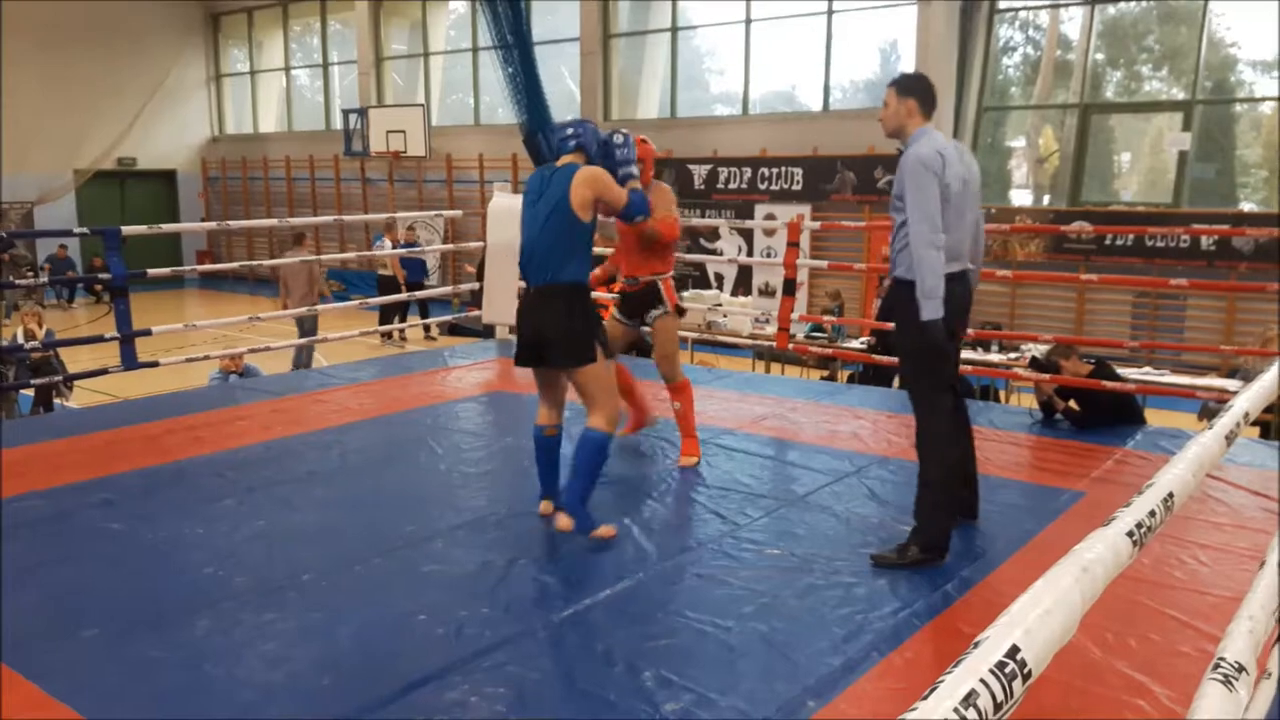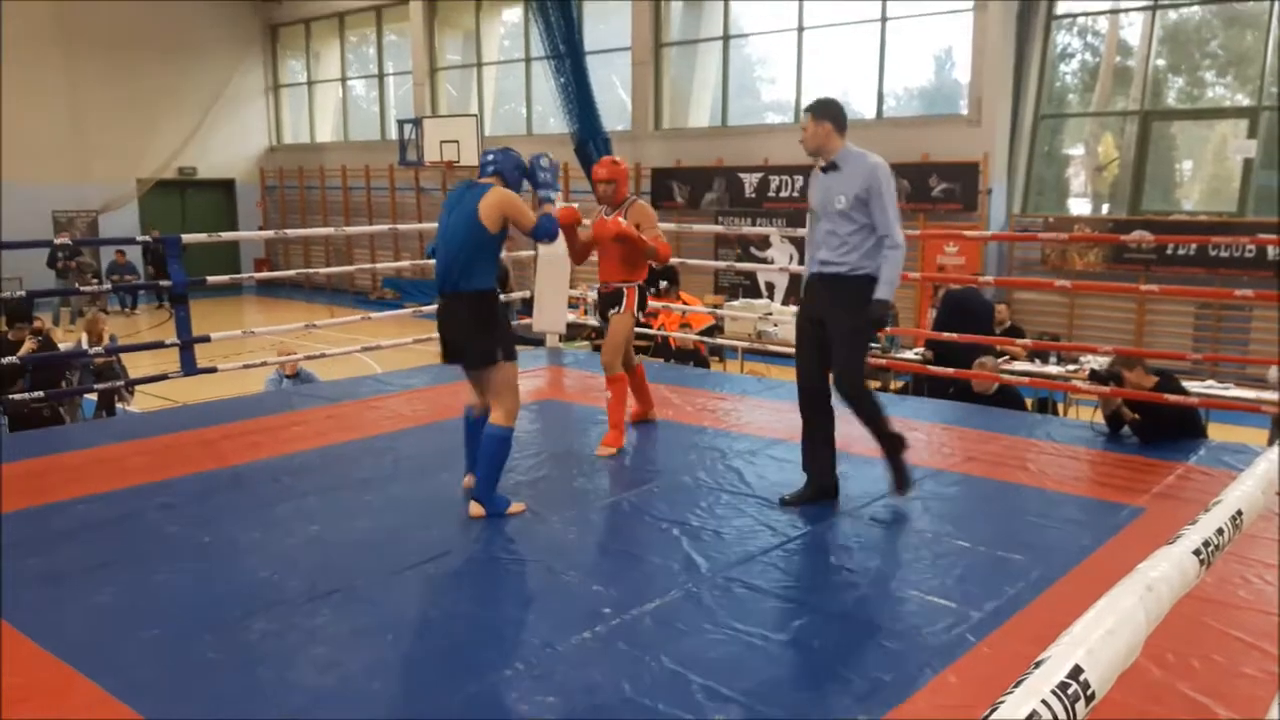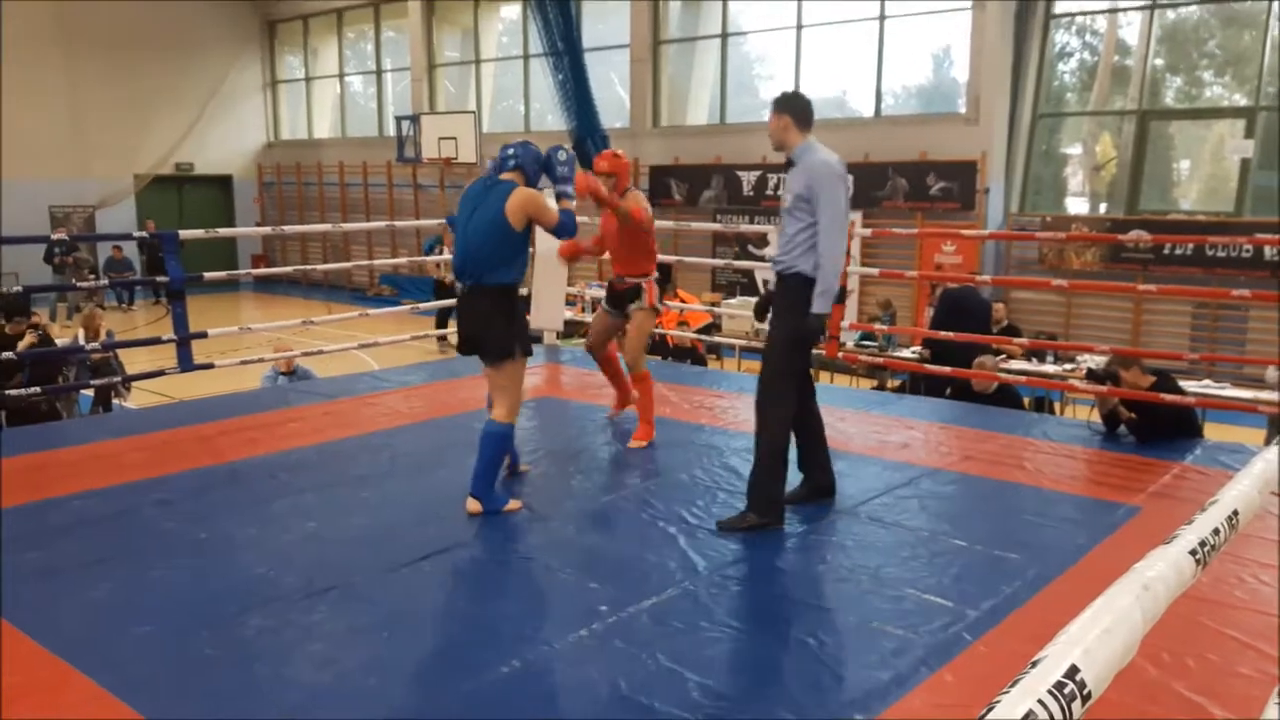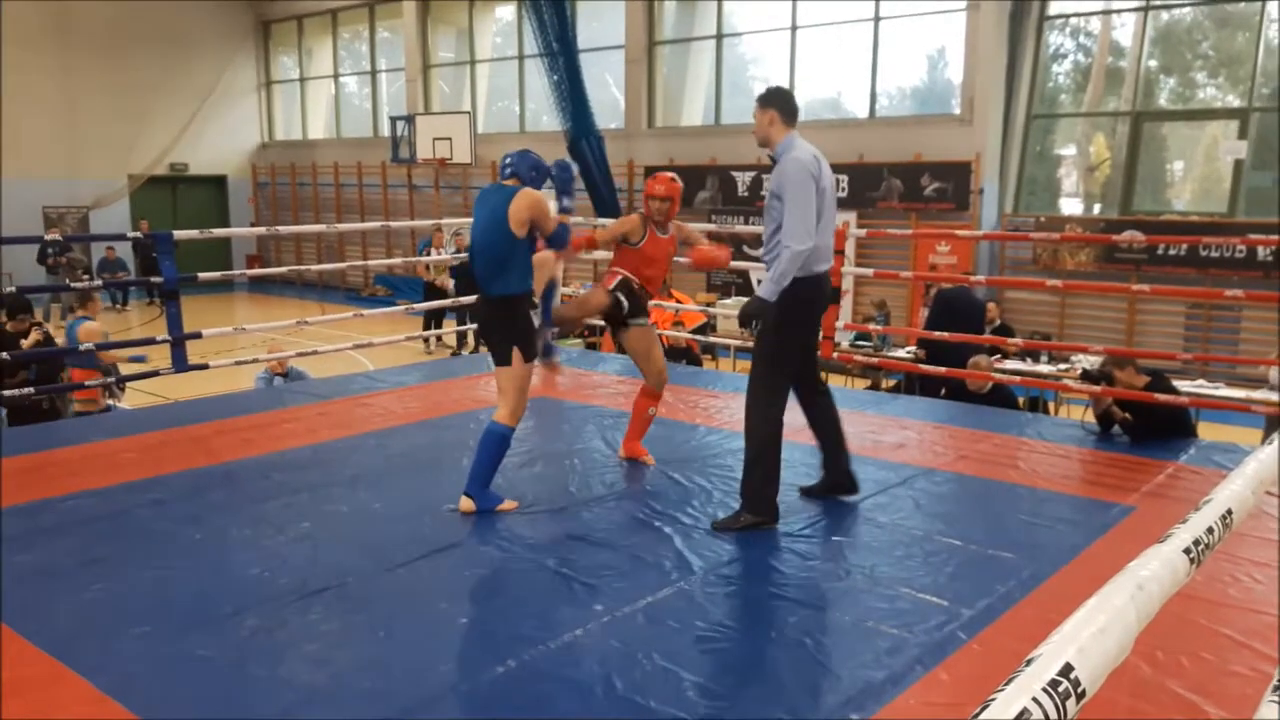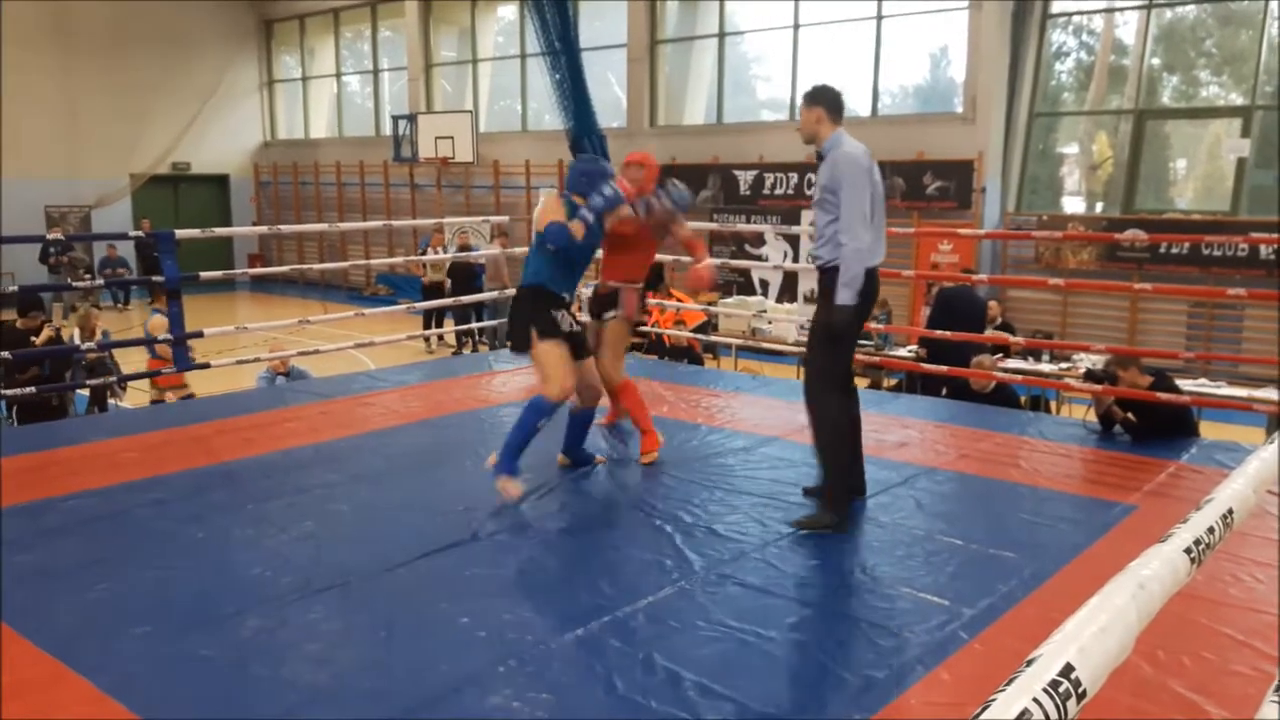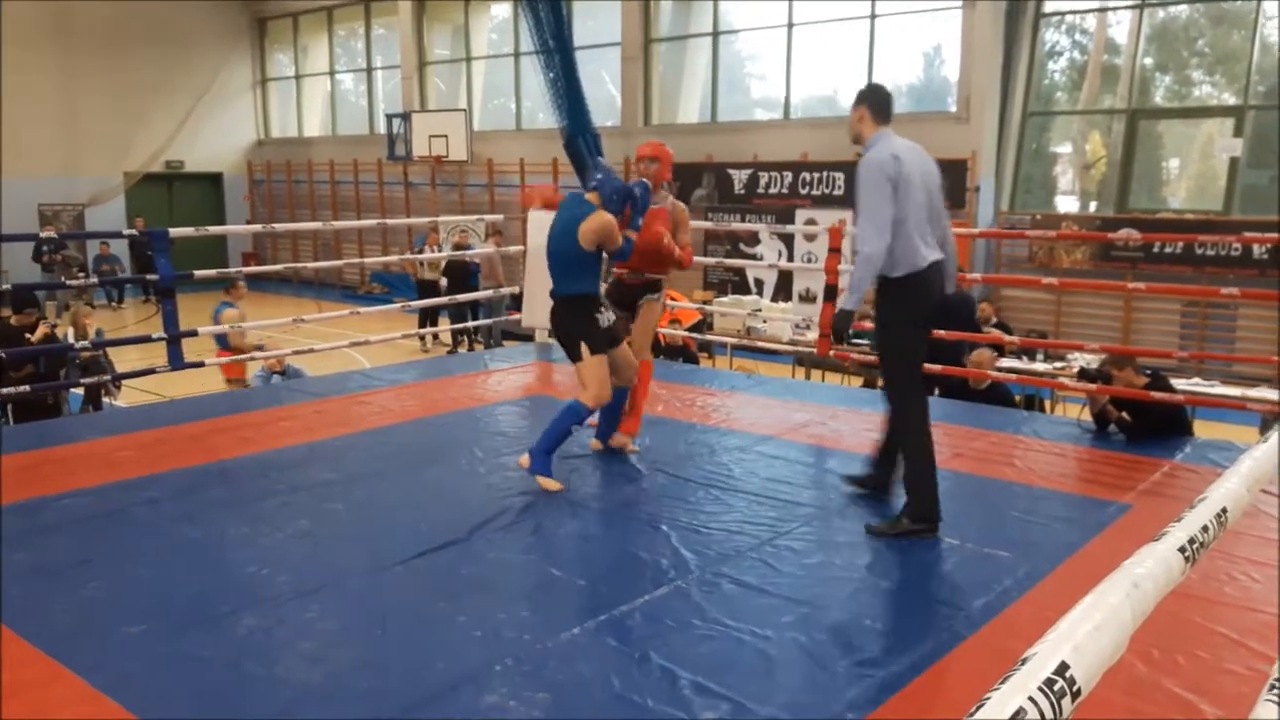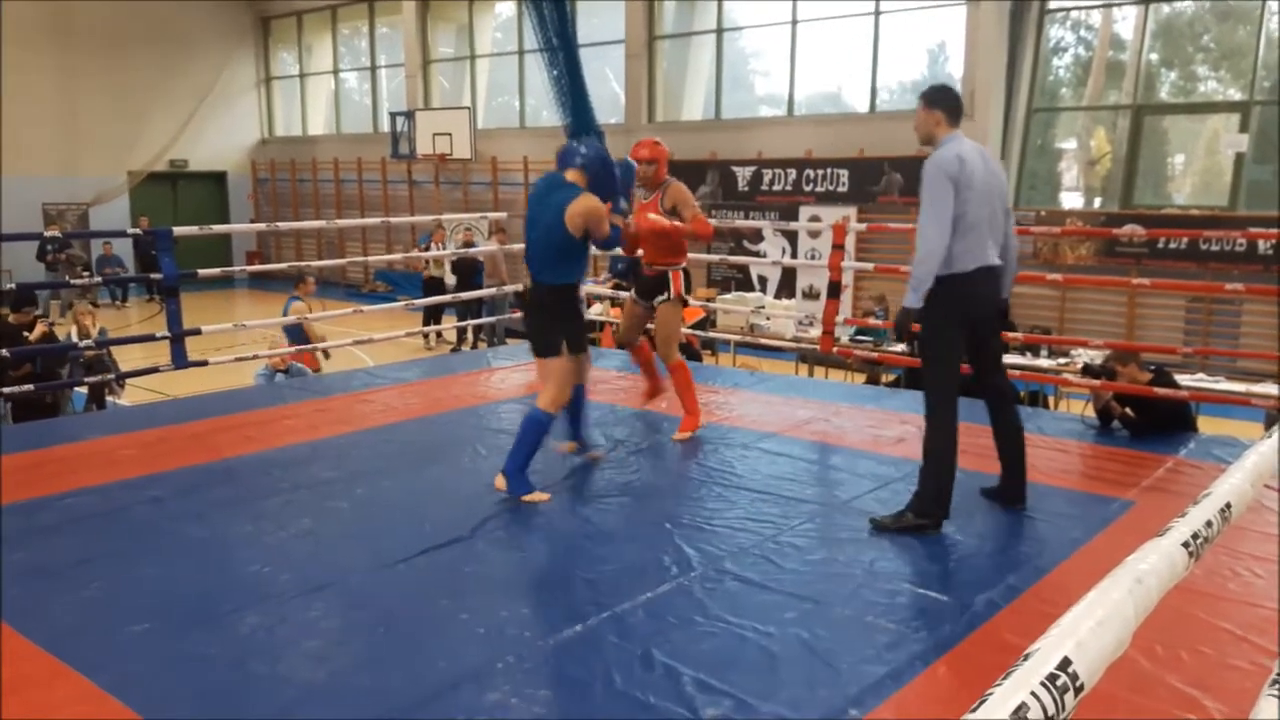
dt=0.4s
person 1, frame 1
left shoulder: (919, 156)
right shoulder: (960, 154)
left elbow: (925, 240)
right elbow: (975, 234)
left wrist: (929, 314)
left hip: (925, 298)
right hip: (953, 291)
left knee: (928, 408)
right knee: (948, 398)
left ankle: (930, 538)
right ankle: (960, 499)
person 1, frame 2
left shoulder: (872, 169)
right shoulder: (819, 177)
left elbow: (893, 239)
left wrist: (884, 296)
left hip: (856, 290)
right hip: (821, 288)
left knee: (850, 383)
right knee: (810, 386)
left ankle: (892, 449)
right ankle: (820, 479)
person 1, frame 3
left shoulder: (823, 167)
right shoulder: (801, 168)
left elbow: (830, 242)
left wrist: (820, 308)
right wrist: (773, 289)
left hip: (805, 291)
right hip: (792, 288)
left knee: (774, 392)
right knee: (796, 387)
left ankle: (765, 504)
right ankle: (818, 478)
person 1, frame 4
left shoulder: (795, 163)
right shoulder: (803, 158)
left elbow: (798, 241)
left wrist: (763, 296)
left hip: (796, 288)
right hip: (807, 286)
left knee: (766, 393)
right knee: (807, 382)
left ankle: (758, 504)
right ankle: (838, 474)
person 1, frame 5
left shoulder: (847, 158)
right shoulder: (840, 157)
left elbow: (856, 234)
left wrist: (844, 300)
left hip: (845, 283)
right hip: (841, 281)
left knee: (823, 386)
right knee: (838, 381)
left ankle: (838, 502)
right ankle: (845, 481)
person 1, frame 6
left shoulder: (876, 162)
right shoulder: (917, 155)
left elbow: (873, 243)
right elbow: (941, 226)
left wrist: (849, 304)
right wrist: (948, 284)
left hip: (900, 286)
right hip: (927, 279)
left knee: (905, 393)
right knee: (908, 386)
left ankle: (921, 511)
right ankle: (883, 472)
person 1, frame 7
left shoulder: (942, 162)
right shoulder: (988, 159)
left elbow: (933, 238)
right elbow: (1007, 234)
left wrist: (912, 302)
right wrist: (1002, 292)
left hip: (954, 288)
right hip: (987, 285)
left knee: (941, 395)
right knee: (995, 385)
left ankle: (928, 505)
right ankle: (1013, 484)
person 2, frame 1
left shoulder: (536, 181)
right shoulder: (591, 177)
right elbow: (640, 211)
right wrist: (627, 164)
left hip: (532, 306)
right hip: (569, 308)
left knee: (550, 408)
right knee: (604, 412)
left ankle: (550, 497)
right ankle: (574, 510)
person 2, frame 2
left shoulder: (457, 194)
right shoulder: (502, 198)
right elbow: (546, 232)
right wrist: (546, 189)
left hip: (451, 308)
right hip: (479, 309)
left knee: (482, 396)
right knee: (505, 408)
left ankle: (474, 472)
right ankle: (485, 498)
person 2, frame 3
left shoulder: (474, 189)
right shoulder: (525, 197)
right elbow: (566, 229)
right wrist: (564, 183)
left hip: (468, 302)
right hip: (500, 305)
left knee: (500, 392)
right knee: (506, 405)
left ankle: (504, 456)
right ankle: (481, 494)
person 2, frame 4
left shoulder: (487, 197)
right shoulder: (528, 198)
right elbow: (558, 236)
right wrist: (565, 195)
left hip: (494, 303)
right hip: (511, 310)
left knee: (547, 259)
right knee: (510, 409)
left ankle: (542, 344)
right ankle: (476, 494)
person 2, frame 5
left shoulder: (597, 214)
right shoulder: (554, 204)
right elbow: (557, 240)
right wrist: (591, 211)
left hip: (559, 309)
right hip: (535, 306)
left knee: (591, 389)
right knee: (559, 388)
left ankle: (572, 450)
right ankle: (505, 461)
person 2, frame 6
left shoulder: (572, 200)
right shoulder: (601, 221)
right elbow: (623, 254)
right wrist: (638, 212)
left hip: (587, 308)
right hip: (577, 313)
left knee: (627, 371)
right knee: (596, 395)
left ankle: (606, 436)
right ankle: (537, 456)
person 2, frame 7
left shoulder: (542, 184)
right shoulder: (589, 204)
right elbow: (610, 241)
right wrist: (622, 197)
left hip: (543, 296)
right hip: (556, 303)
left knee: (579, 370)
right knee: (555, 397)
left ankle: (577, 439)
right ankle: (512, 476)
person 3, frame 1
left shoulder: (660, 193)
left elbow: (668, 236)
right wrist: (603, 271)
left hip: (657, 290)
right hip: (631, 291)
left knee: (667, 369)
left ankle: (690, 440)
right ankle: (639, 413)
person 3, frame 2
left shoulder: (639, 211)
right shoulder: (599, 214)
left elbow: (663, 254)
right elbow: (578, 257)
left wrist: (631, 235)
right wrist: (569, 229)
left hip: (628, 293)
right hip: (606, 293)
left knee: (610, 360)
right knee: (625, 357)
left ankle: (615, 434)
right ankle: (646, 408)
person 3, frame 3
left shoulder: (634, 198)
right shoulder: (604, 209)
left elbow: (641, 220)
right elbow: (598, 245)
left wrist: (604, 197)
right wrist: (577, 248)
left hip: (642, 289)
right hip: (619, 287)
left knee: (633, 359)
right knee: (595, 345)
left ankle: (645, 428)
right ankle: (625, 394)
person 3, frame 4
left shoulder: (682, 232)
right shoulder: (634, 223)
left elbow: (720, 256)
right elbow: (592, 239)
left wrist: (712, 255)
left hip: (637, 306)
right hip: (618, 288)
left knee: (657, 375)
right knee: (594, 304)
left ankle: (632, 444)
person 3, frame 5
left shoulder: (660, 212)
left elbow: (693, 242)
left wrist: (702, 265)
left hip: (623, 296)
right hip: (606, 292)
left knee: (610, 370)
right knee: (600, 360)
left ankle: (649, 437)
right ankle: (618, 408)
person 3, frame 6
left shoulder: (677, 210)
left elbow: (686, 260)
left wrist: (668, 247)
left hip: (651, 287)
right hip: (620, 283)
left knee: (638, 349)
left ankle: (629, 426)
person 3, frame 7
left shoulder: (676, 191)
right shoulder: (638, 196)
left elbow: (704, 230)
left wrist: (666, 224)
right wrist: (625, 233)
left hip: (671, 278)
right hip: (646, 275)
left knee: (667, 350)
right knee: (625, 336)
left ankle: (691, 415)
right ankle: (654, 384)
